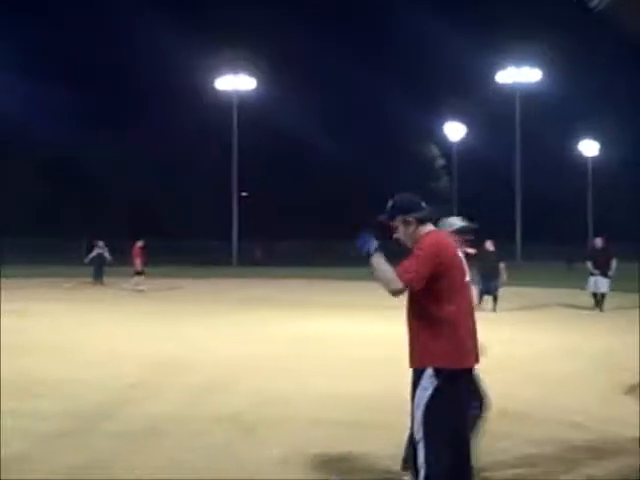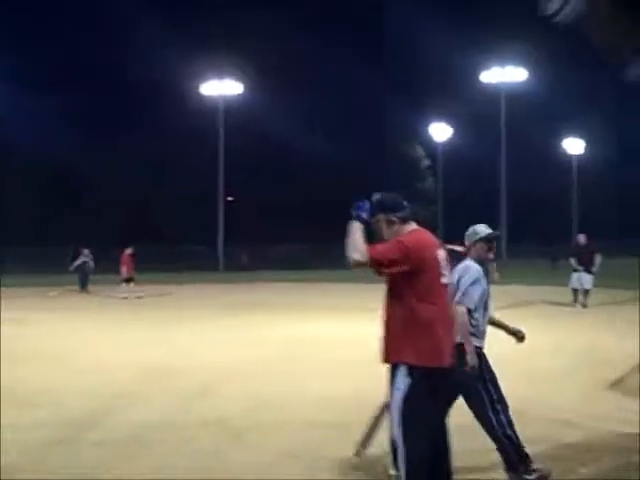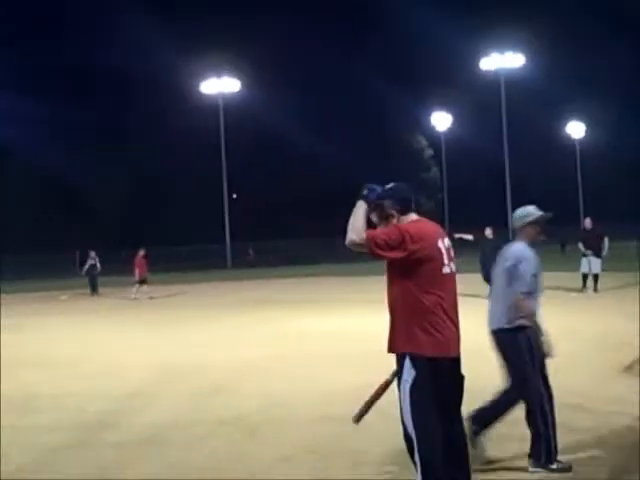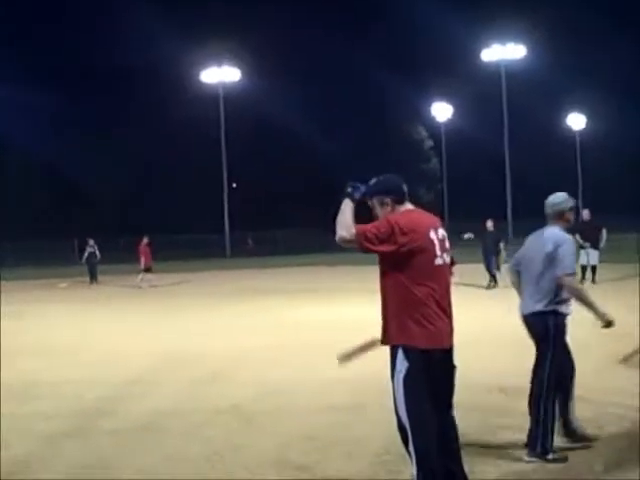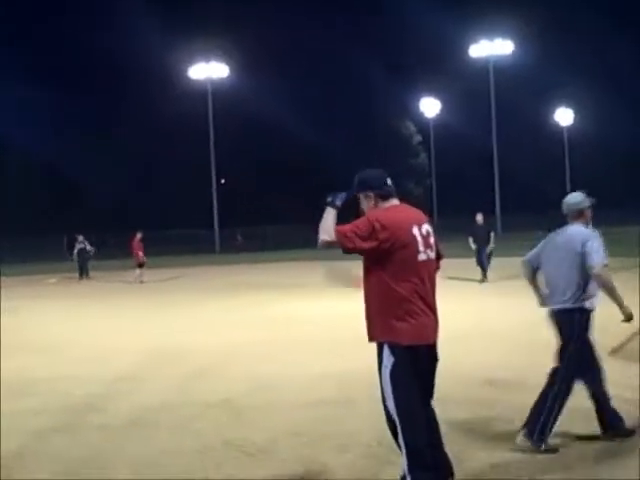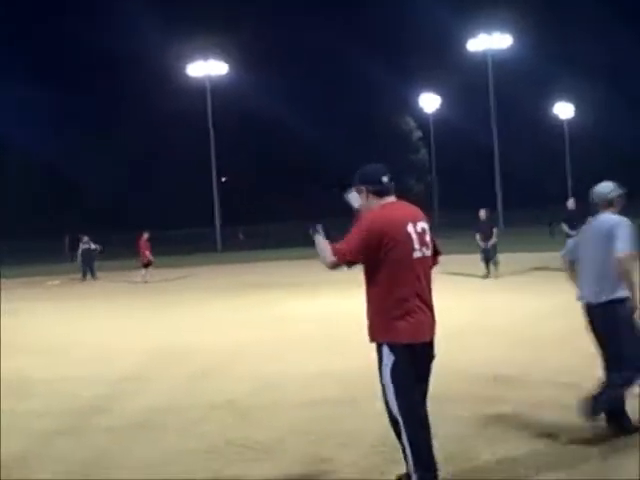
dt=0.2s
person 1, frame 1
left shoulder: (429, 246)
right shoulder: (445, 241)
left elbow: (395, 285)
left wrist: (373, 252)
left hip: (439, 357)
right hip: (459, 354)
left knee: (428, 434)
right knee: (455, 431)
person 1, frame 2
left shoulder: (409, 244)
right shoulder: (428, 241)
left elbow: (357, 257)
left wrist: (357, 220)
left hip: (414, 355)
right hip: (436, 353)
left knee: (408, 433)
right knee: (433, 429)
person 1, frame 3
left shoulder: (408, 234)
right shoulder: (434, 231)
left elbow: (355, 239)
left wrist: (364, 202)
left hip: (420, 347)
right hip: (445, 344)
left knee: (420, 427)
right knee: (448, 422)
person 1, frame 4
left shoulder: (398, 225)
right shoulder: (431, 222)
left elbow: (345, 235)
left wrist: (350, 198)
left hip: (413, 338)
right hip: (440, 335)
left knee: (415, 418)
right knee: (440, 412)
person 1, frame 5
left shoulder: (380, 222)
right shoulder: (419, 218)
left elbow: (326, 238)
right elbow: (433, 264)
left wrist: (332, 206)
left hip: (398, 333)
right hip: (425, 329)
left knee: (403, 412)
right knee: (419, 406)
person 1, frame 6
left shoulder: (374, 221)
right shoulder: (416, 214)
left elbow: (333, 259)
right elbow: (432, 259)
left wrist: (319, 235)
left hip: (396, 331)
right hip: (422, 326)
left knee: (404, 408)
right knee: (413, 404)
person 2, frame 1
left shoulder: (445, 263)
right shoulder: (450, 263)
right elbow: (443, 306)
left wrist: (469, 340)
left hip: (438, 346)
right hip: (446, 346)
left knee: (432, 407)
right knee: (472, 402)
left ankle: (415, 465)
right ankle: (459, 462)
person 2, frame 2
left shoulder: (464, 269)
right shoulder: (473, 270)
right elbow: (460, 311)
left wrist: (508, 328)
right wrist: (469, 351)
left hip: (455, 348)
right hip: (464, 349)
right knee: (493, 407)
person 2, frame 3
left shoulder: (508, 252)
right shoulder: (526, 254)
right elbow: (522, 300)
right wrist: (541, 334)
left hip: (504, 329)
right hip: (516, 331)
left knee: (519, 388)
right knee: (539, 392)
left ankle: (475, 425)
right ankle: (543, 457)
person 2, frame 4
left shoulder: (533, 238)
right shoulder: (563, 239)
left elbow: (513, 269)
right elbow: (568, 282)
right wrist: (598, 312)
left hip: (532, 313)
right hip: (548, 315)
left knee: (563, 371)
right knee: (547, 379)
left ankle: (568, 428)
right ankle: (539, 447)
person 2, frame 5
left shoulder: (553, 238)
right shoulder: (588, 235)
left elbow: (528, 264)
right elbow: (599, 272)
left wrist: (540, 295)
right wrist: (622, 305)
left hip: (558, 310)
right hip: (576, 311)
left knee: (589, 368)
right knee: (565, 374)
left ankle: (612, 425)
right ankle: (534, 434)
person 2, frame 6
left shoulder: (586, 228)
left elbow: (568, 259)
left hip: (591, 304)
right hip: (614, 302)
left knee: (615, 361)
left ankle: (617, 419)
right ankle: (598, 403)
